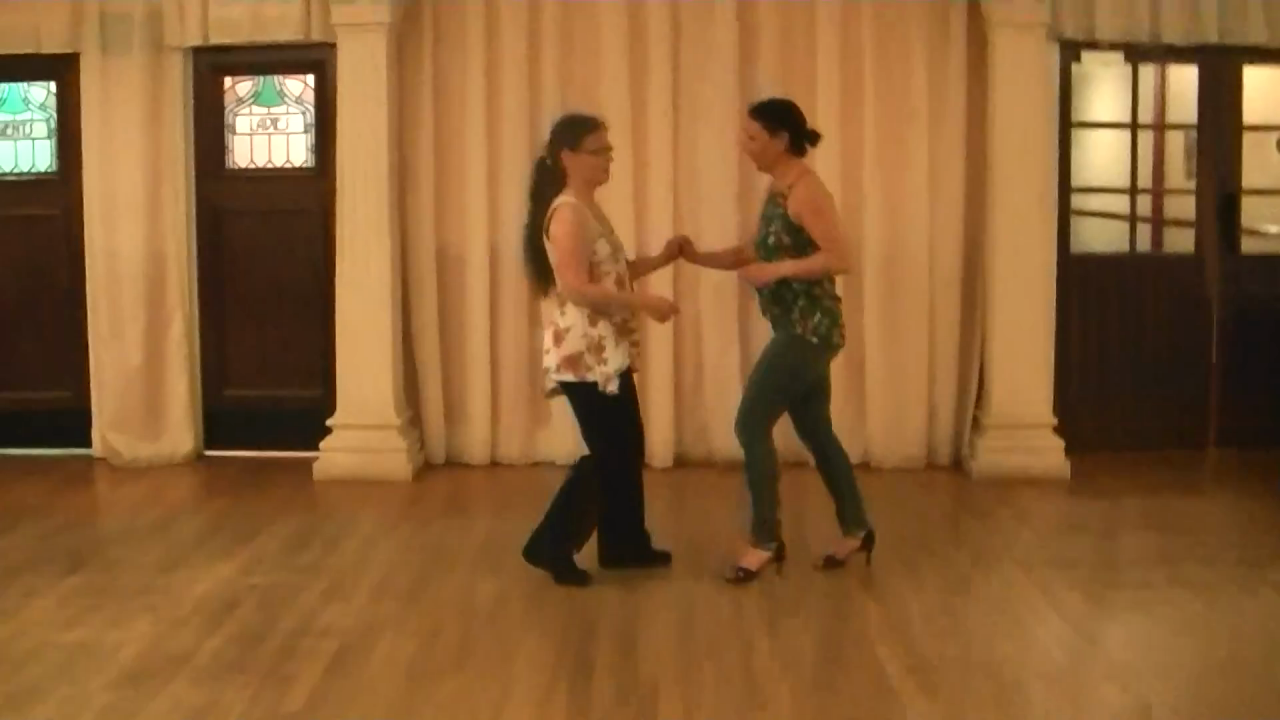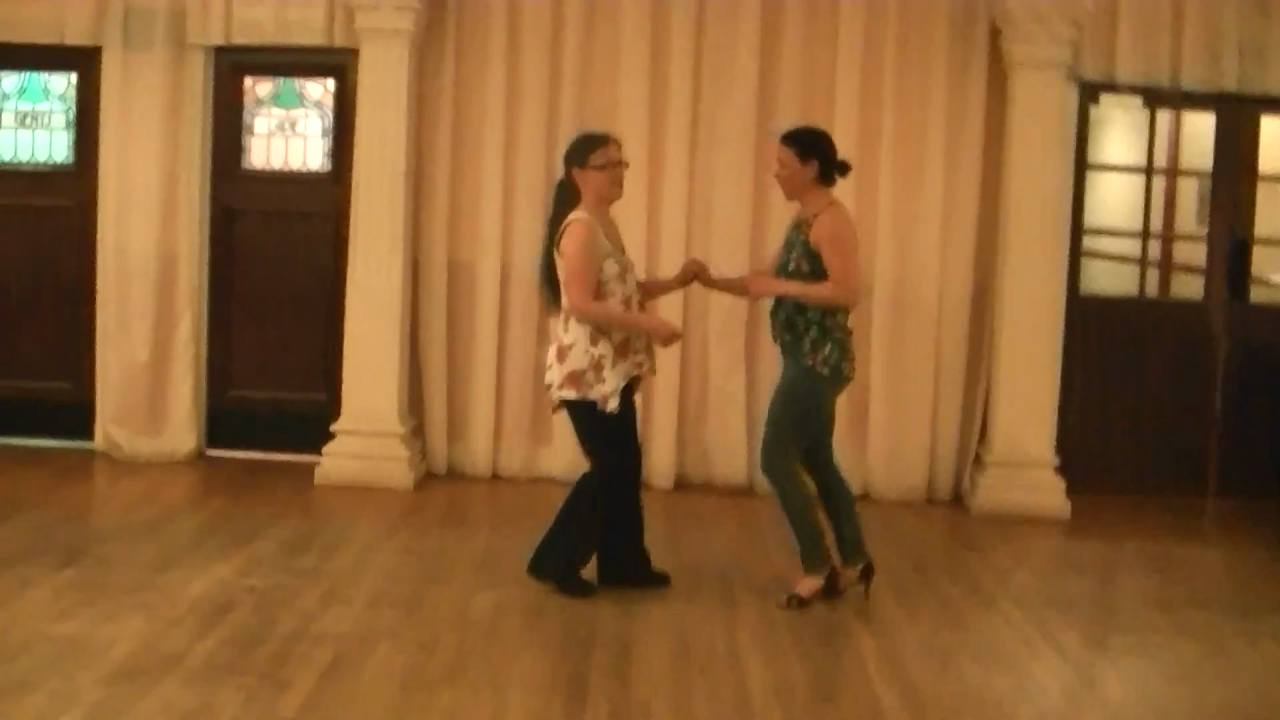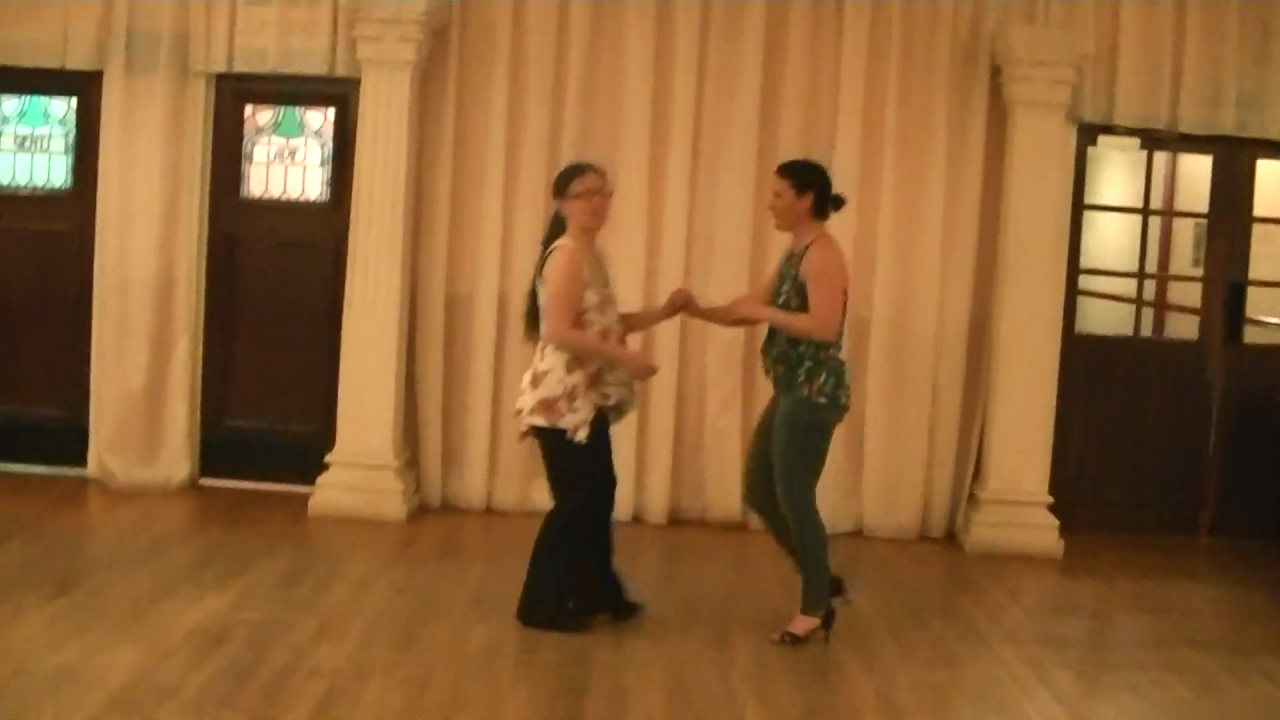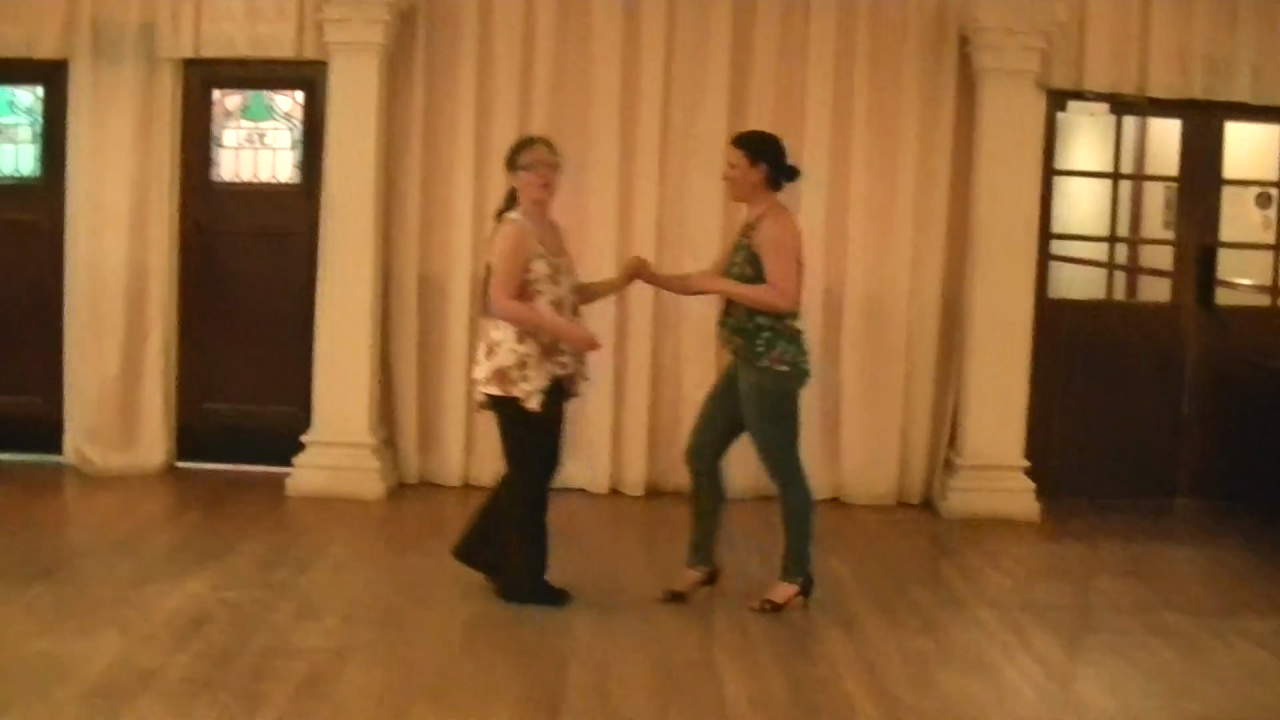
dt=0.2s
person 1, frame 1
left shoulder: (806, 190)
right shoulder: (778, 190)
left elbow: (839, 258)
right elbow: (752, 254)
left wrist: (776, 270)
right wrist: (696, 257)
left hip: (808, 328)
right hip: (796, 328)
left knee: (751, 425)
right knee: (815, 431)
left ankle: (766, 539)
right ankle: (855, 530)
person 1, frame 2
left shoulder: (831, 220)
right shoulder: (803, 219)
left elbow: (847, 292)
right elbow: (770, 280)
left wrist: (783, 287)
right wrist: (714, 283)
left hip: (819, 359)
right hip: (806, 358)
left knee: (777, 461)
right knee: (817, 463)
left ankle: (818, 565)
right ankle: (853, 560)
person 1, frame 3
left shoulder: (822, 254)
right shoulder: (795, 251)
left elbow: (824, 328)
right elbow: (755, 308)
left wrist: (763, 312)
right wrist: (699, 311)
left hip: (814, 393)
right hip: (791, 391)
left knee: (792, 500)
right knee: (758, 493)
left ankle: (816, 606)
right ankle: (823, 582)
person 1, frame 4
left shoulder: (777, 225)
right shoulder: (752, 223)
left elbow: (784, 298)
right elbow: (713, 279)
left wrist: (719, 284)
right wrist: (654, 279)
left hip: (774, 364)
right hip: (747, 362)
left knee: (783, 470)
right knee: (700, 455)
left ankle: (796, 575)
right ankle: (701, 562)
person 2, frame 1
left shoulder: (587, 209)
right shoulder: (568, 214)
right elbow: (577, 288)
left wrist: (662, 258)
right wrist: (645, 303)
left hip: (605, 350)
right hip: (584, 354)
left knee: (627, 446)
right knee: (608, 451)
left ankle: (626, 543)
right ankle: (550, 547)
person 2, frame 2
left shoulder: (605, 225)
right shoulder: (580, 230)
right elbow: (583, 305)
left wrist: (676, 282)
right wrist: (649, 325)
left hip: (612, 367)
right hip: (587, 369)
left knee: (624, 465)
right knee: (610, 468)
left ankle: (624, 563)
right ankle: (555, 560)
person 2, frame 3
left shoulder: (591, 255)
right shoulder: (565, 256)
right elbow: (561, 332)
left wrist: (662, 313)
right wrist: (626, 358)
left hip: (590, 397)
right hip: (562, 397)
left knee: (599, 492)
right knee: (575, 499)
left ankle: (595, 591)
right ankle: (542, 603)
person 2, frame 4
left shoulder: (553, 229)
right shoulder: (513, 230)
left elbow: (562, 294)
right elbow: (502, 303)
left wrist: (619, 281)
right wrist: (567, 331)
left hip: (548, 368)
right hip: (515, 368)
left knee: (539, 464)
right knee: (530, 469)
left ankle: (482, 546)
right ankle: (522, 579)
